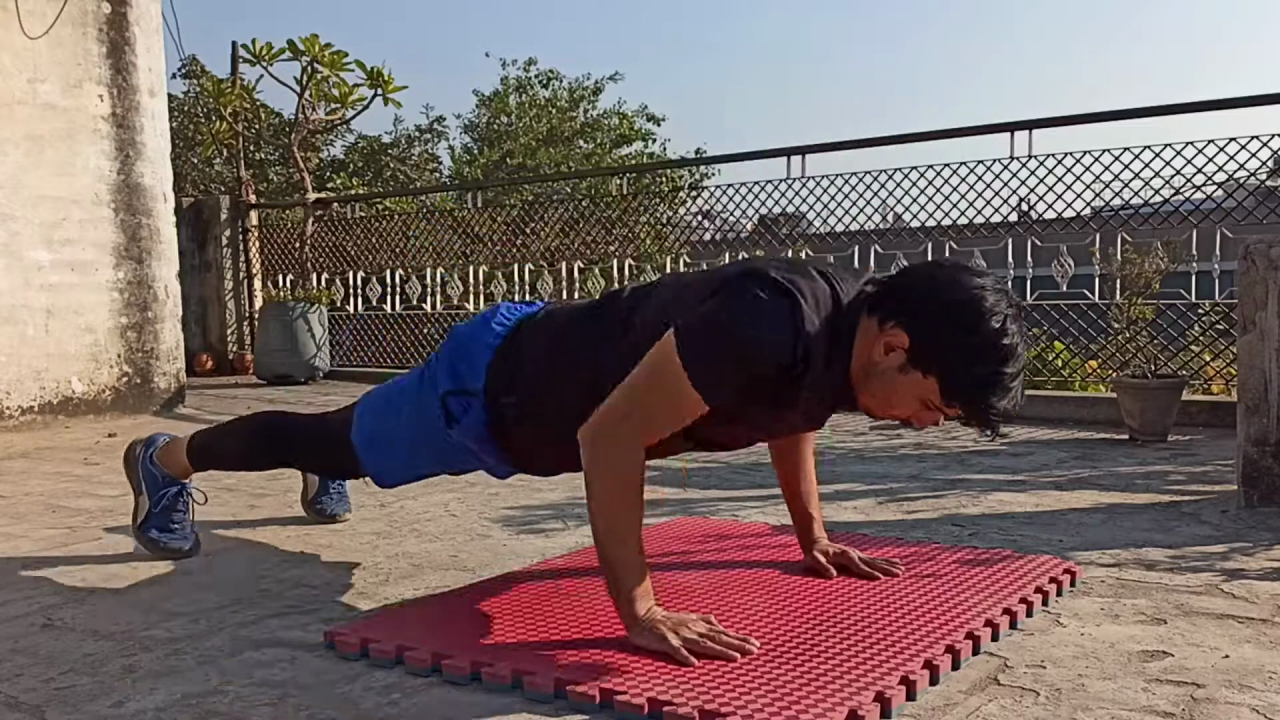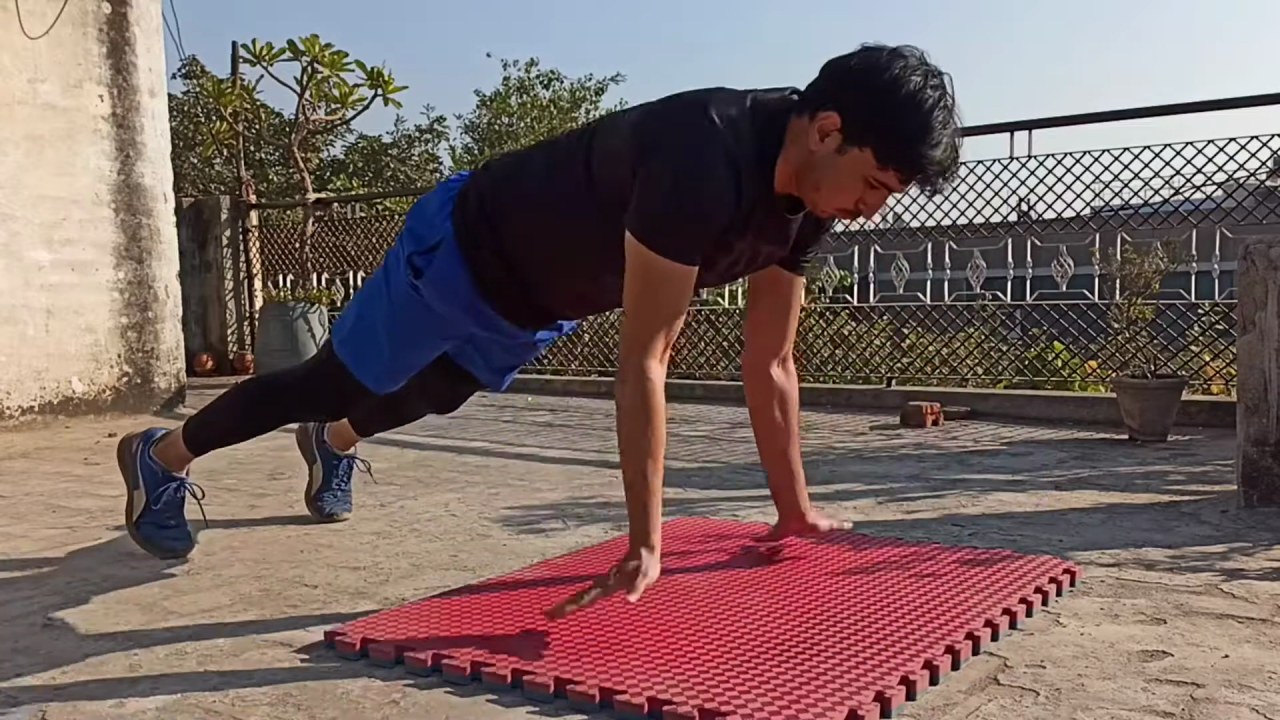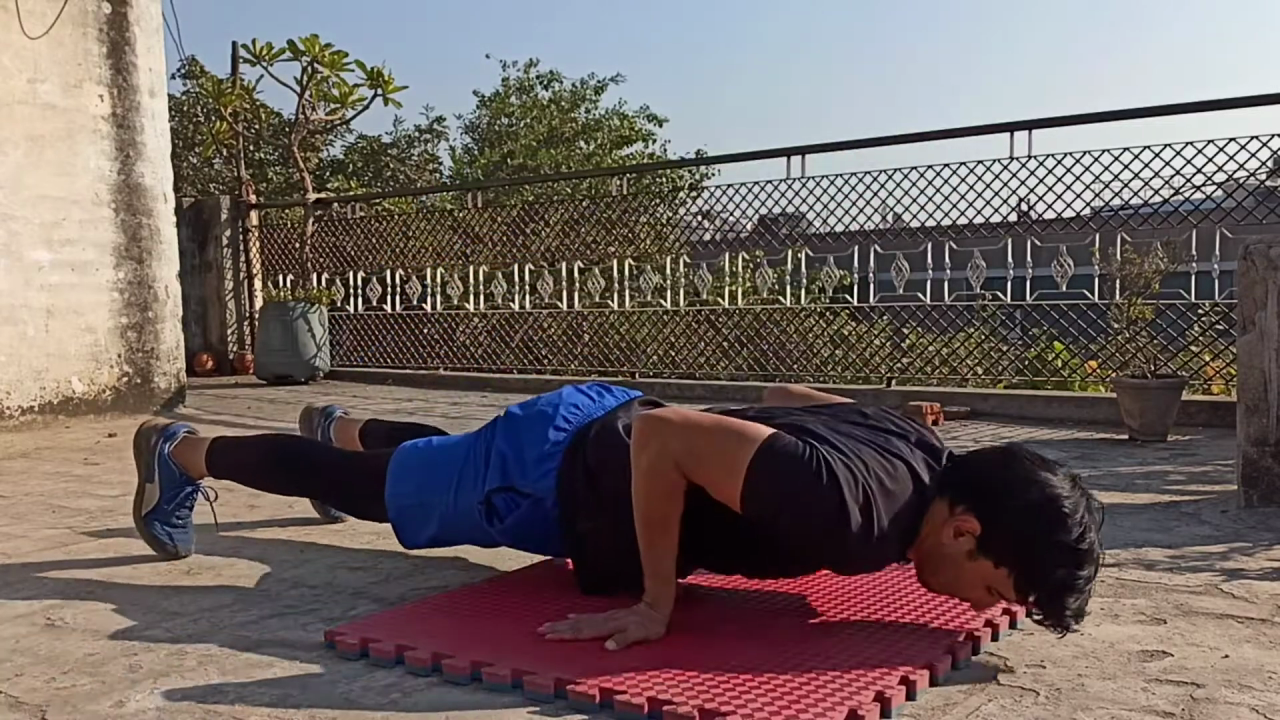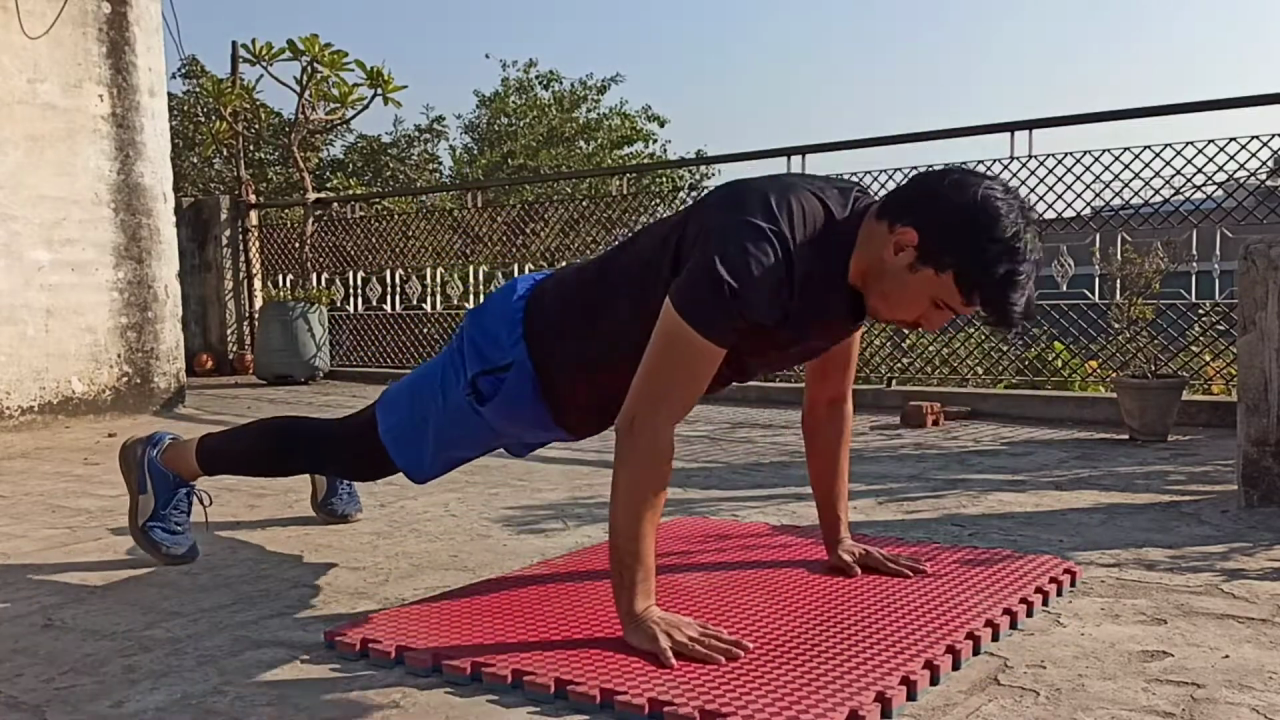
dt=1s
person 1, frame 1
left shoulder: (849, 327)
right shoulder: (772, 320)
left elbow: (787, 419)
right elbow: (607, 436)
left wrist: (814, 540)
right wrist: (635, 603)
left hip: (550, 377)
right hip: (497, 382)
right knee: (345, 445)
left ankle: (321, 464)
right ankle: (167, 458)
person 1, frame 2
left shoulder: (802, 199)
right shoulder: (704, 157)
left elbow: (769, 363)
right elbow: (642, 359)
left wrist: (797, 512)
right wrist: (643, 552)
left hip: (541, 291)
right hip: (459, 246)
left knee: (431, 397)
right knee: (331, 386)
left ankle: (332, 453)
right ankle: (162, 457)
person 1, frame 3
left shoulder: (914, 455)
right shoulder: (847, 500)
left elbow: (790, 399)
right elbow: (659, 434)
right wrist: (653, 602)
left hip: (598, 428)
right hip: (553, 480)
left knee: (433, 455)
right knee: (366, 488)
left ankle: (341, 426)
right ankle: (181, 451)
person 1, frame 4
left shoulder: (855, 255)
right shoulder: (758, 246)
left elbow: (828, 397)
right elbow: (646, 425)
left wrist: (837, 539)
right wrist: (635, 607)
left hip: (574, 372)
right hip: (523, 354)
right knee: (366, 445)
left ankle: (337, 478)
right ankle: (168, 460)
